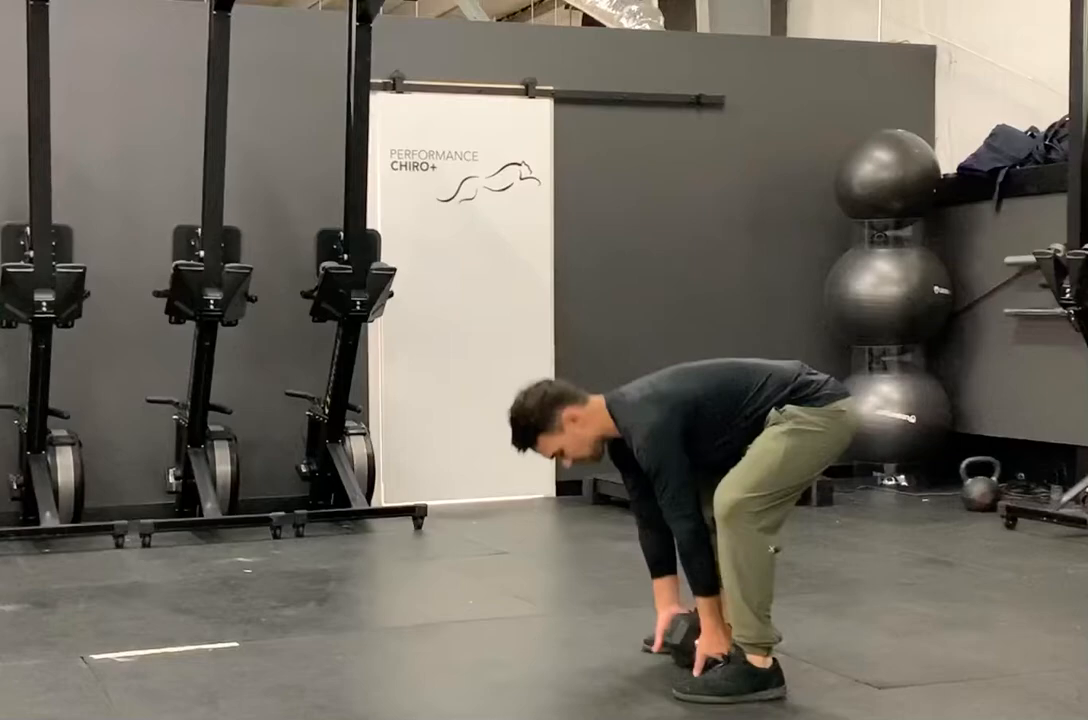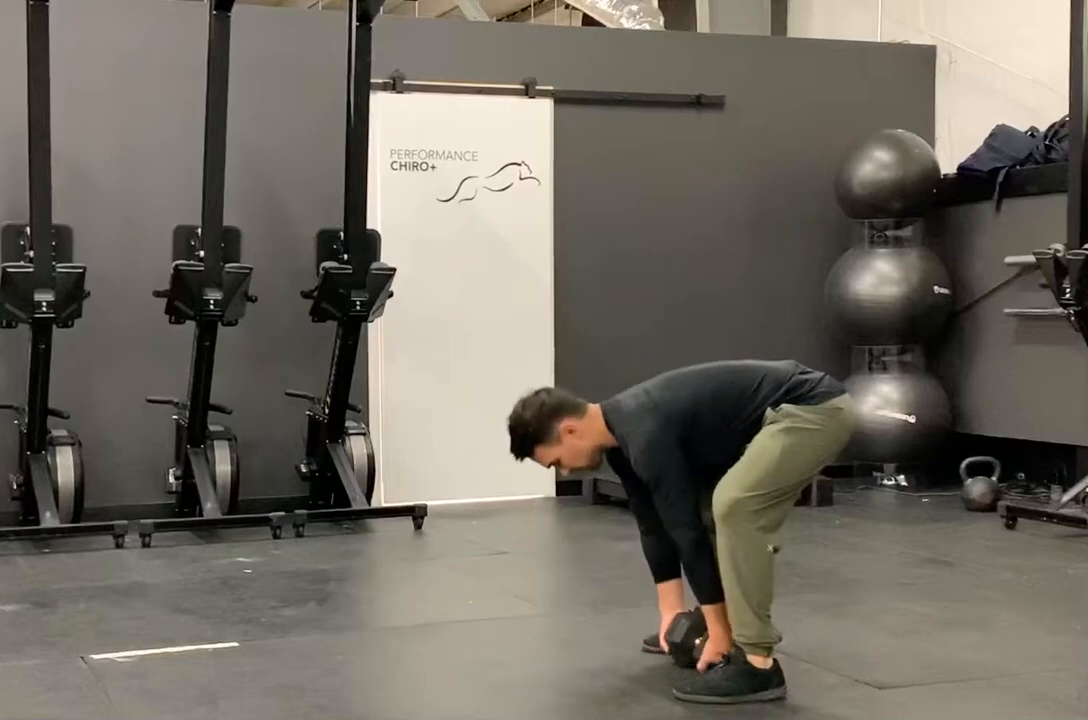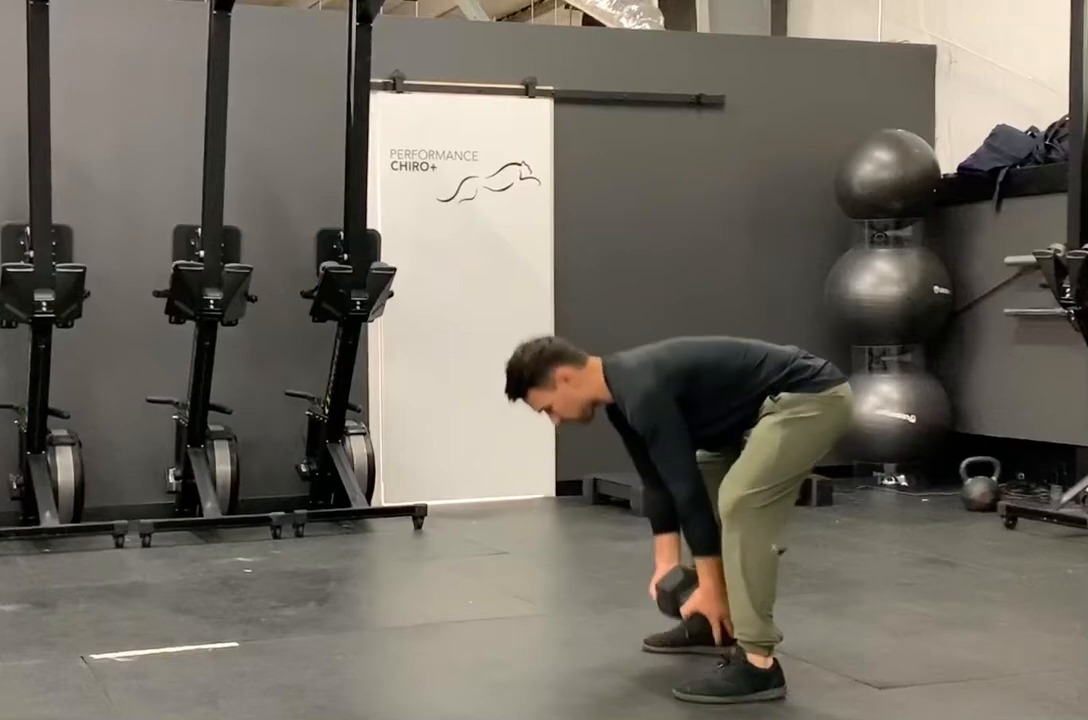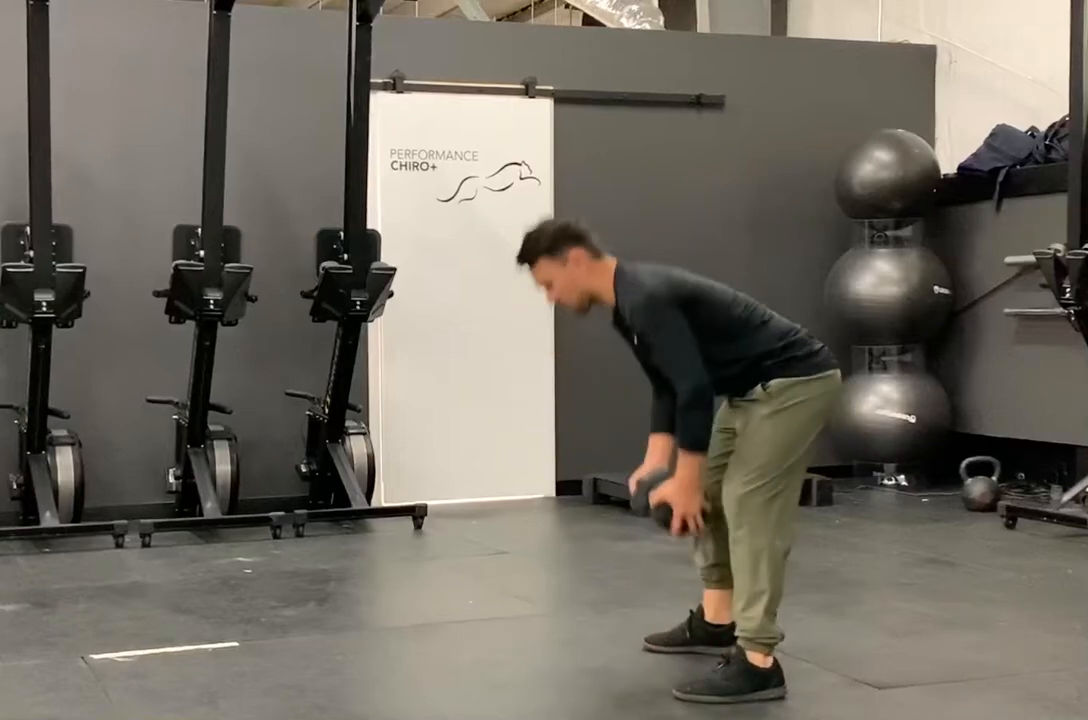
dt=0.2s
person 1, frame 1
left shoulder: (650, 428)
right shoulder: (623, 426)
left elbow: (687, 525)
right elbow: (652, 521)
left wrist: (713, 629)
right wrist: (667, 605)
left hip: (818, 411)
right hip: (788, 410)
left knee: (736, 507)
right knee: (705, 500)
left ankle: (756, 663)
right ankle: (729, 622)
person 1, frame 2
left shoulder: (648, 437)
right shoulder: (622, 436)
left elbow: (691, 533)
right elbow: (656, 526)
left wrist: (718, 632)
right wrist: (670, 608)
left hip: (814, 410)
right hip: (787, 409)
right knee: (702, 500)
left ankle: (757, 663)
right ankle: (728, 631)
person 1, frame 3
left shoulder: (643, 395)
right shoulder: (623, 394)
left elbow: (690, 488)
right elbow: (658, 482)
left wrist: (710, 587)
right wrist: (666, 561)
left hip: (813, 396)
right hip: (776, 400)
right knee: (710, 492)
left ankle: (758, 663)
right ankle: (713, 624)
person 1, frame 4
left shoulder: (648, 300)
right shoulder: (630, 308)
left elbow: (694, 391)
right elbow: (667, 389)
left wrist: (685, 482)
right wrist: (656, 460)
left hip: (796, 378)
right hip: (756, 386)
left knee: (748, 501)
right knee: (708, 500)
left ankle: (758, 664)
right ankle: (714, 618)
